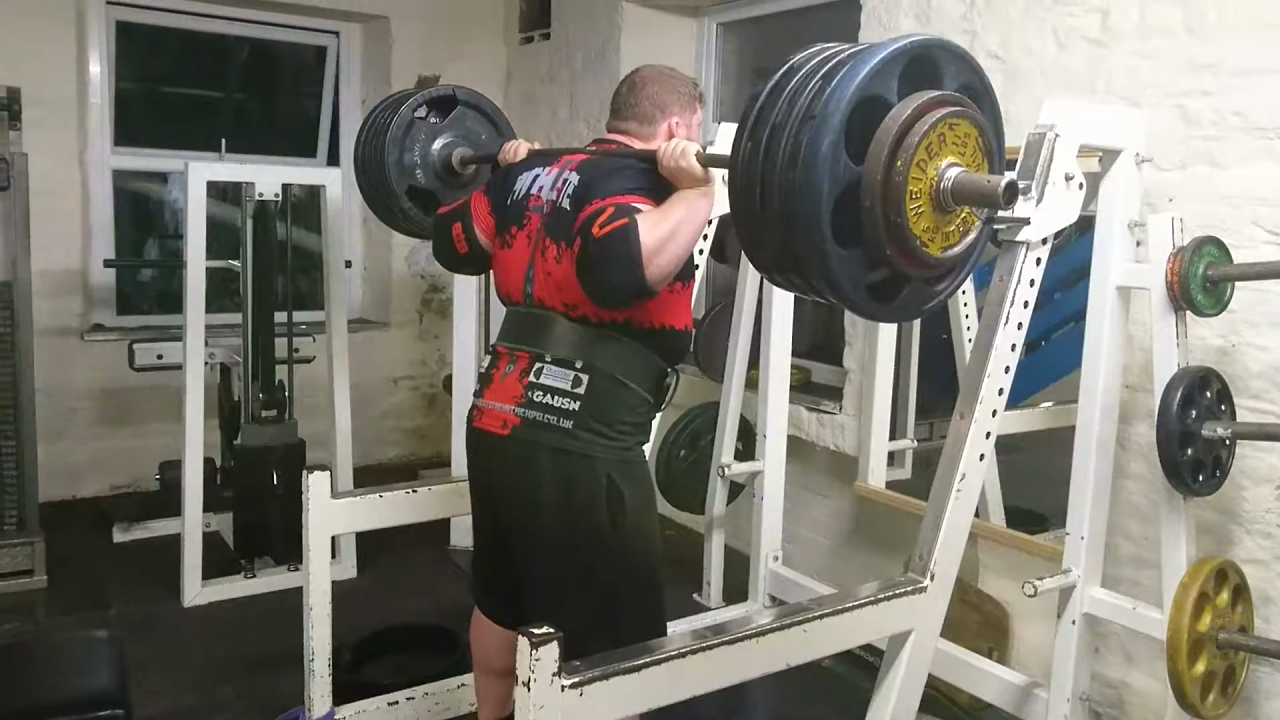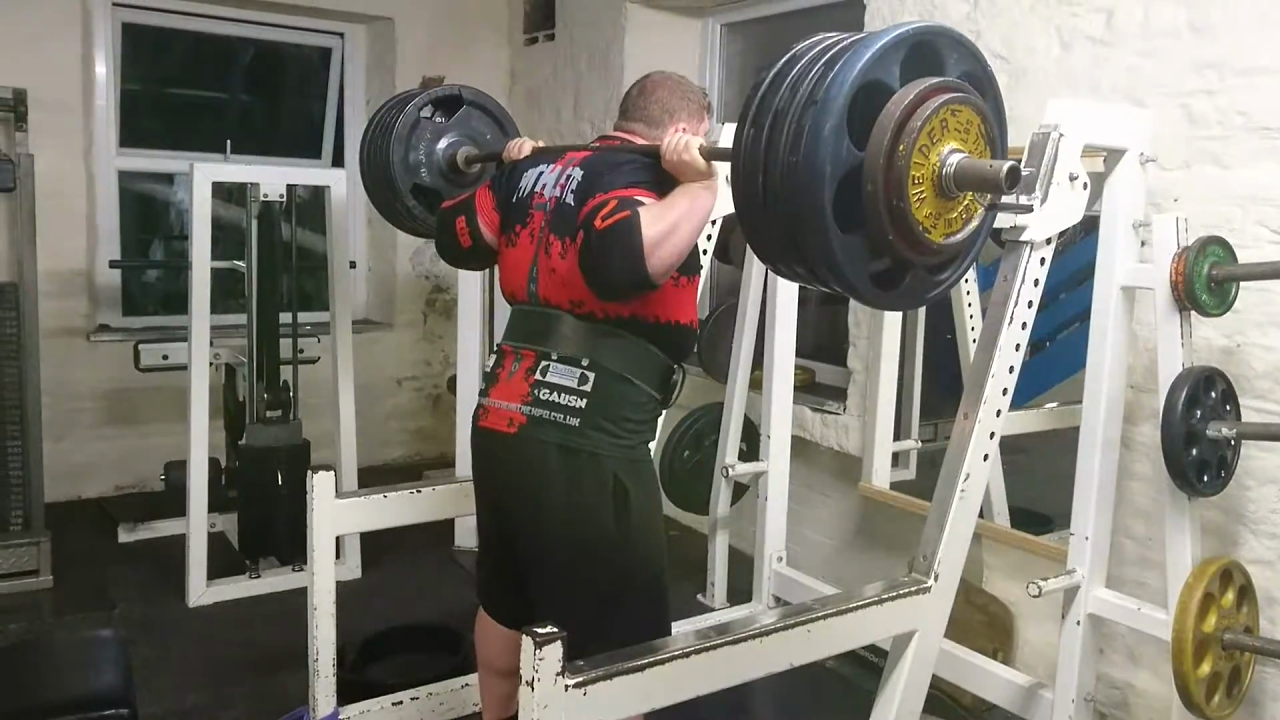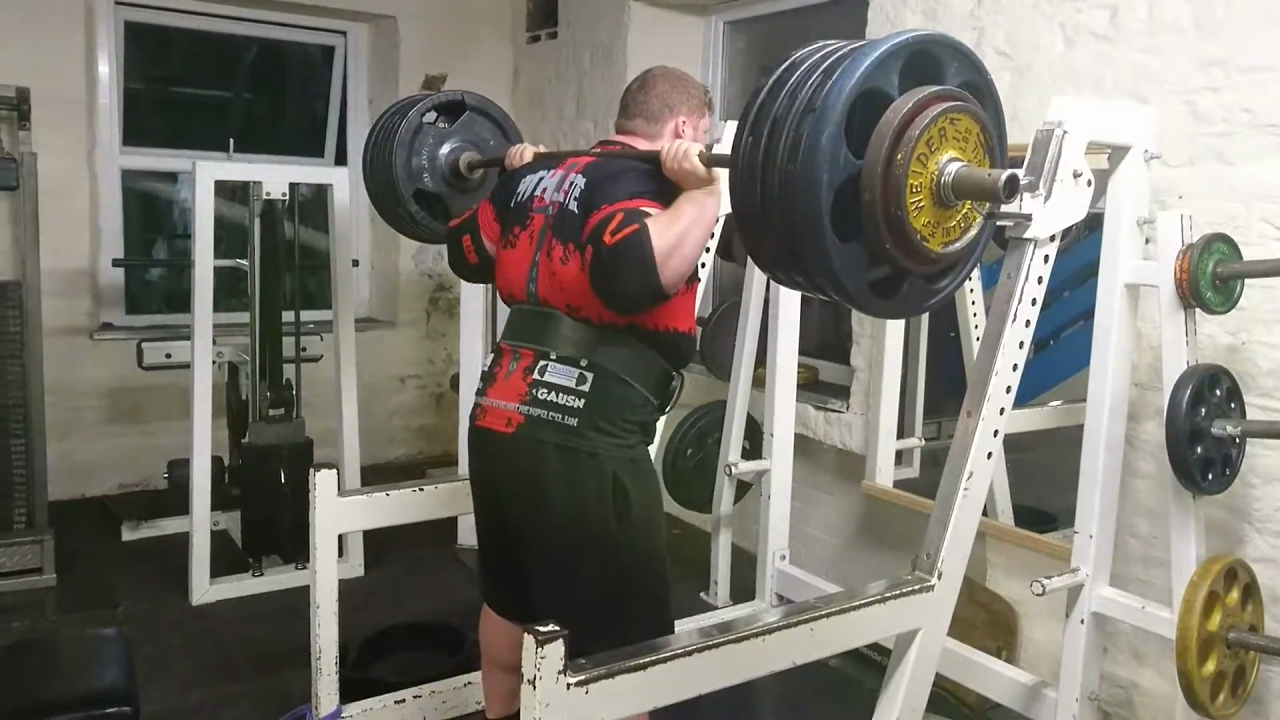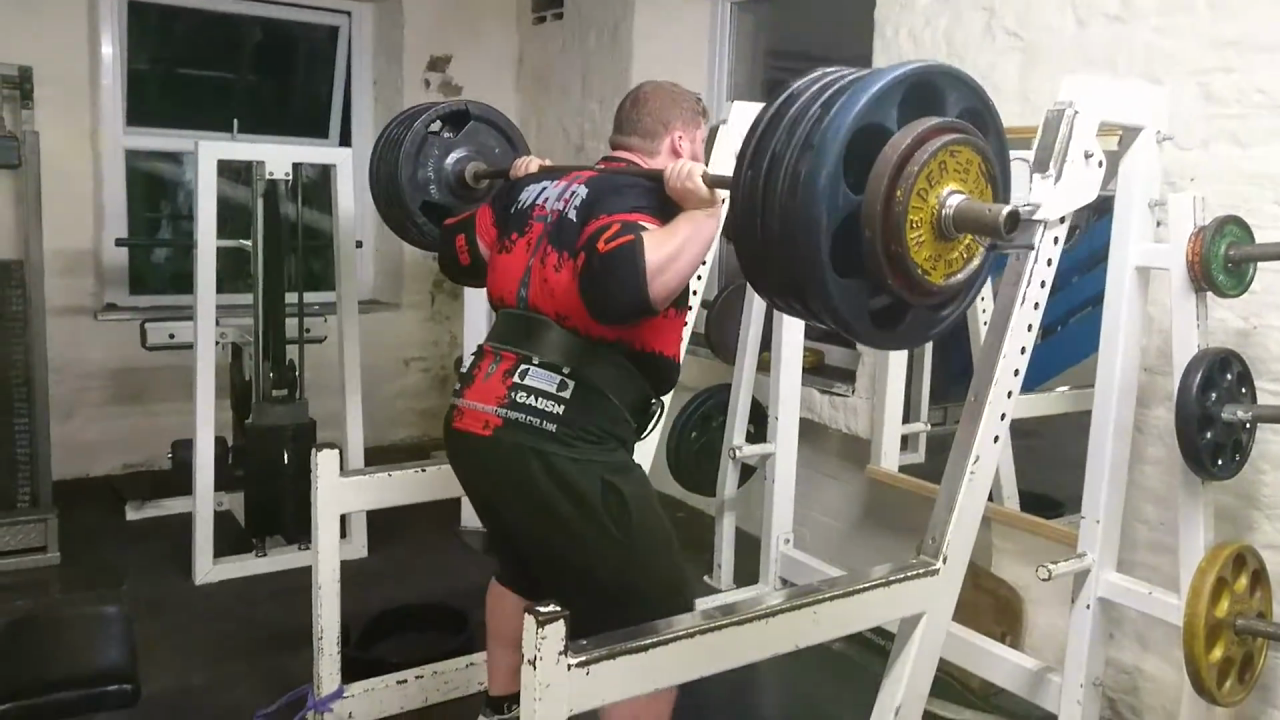
dt=0.4s
person 1, frame 1
left shoulder: (535, 173)
right shoulder: (633, 182)
left elbow: (453, 241)
right elbow: (622, 268)
right wrist: (696, 190)
left hip: (498, 425)
right hip: (578, 448)
left knee: (502, 600)
right knee: (610, 646)
person 1, frame 2
left shoulder: (540, 171)
right shoulder: (638, 177)
left elbow: (455, 236)
right elbow: (623, 260)
right wrist: (699, 183)
left hip: (503, 423)
right hip: (582, 448)
left knee: (507, 600)
right knee: (613, 645)
person 1, frame 3
left shoulder: (537, 177)
right shoulder: (638, 184)
left elbow: (466, 253)
right elbow: (636, 276)
right wrist: (701, 191)
left hip: (500, 424)
right hip: (581, 447)
left knee: (511, 598)
right knee: (619, 645)
person 1, frame 4
left shoulder: (542, 187)
right shoulder: (640, 199)
left elbow: (457, 254)
right elbow: (622, 286)
right wrist: (702, 211)
left hip: (479, 423)
right hip: (559, 447)
left knee: (526, 570)
right knee: (650, 629)
